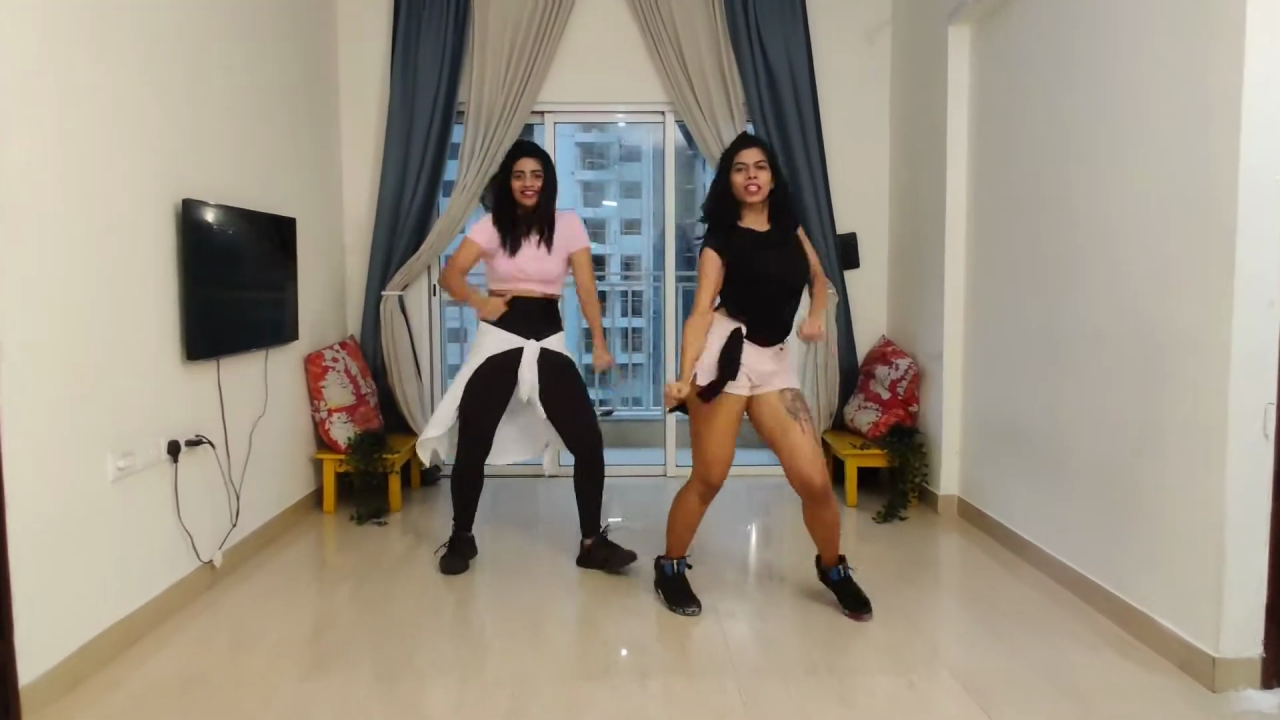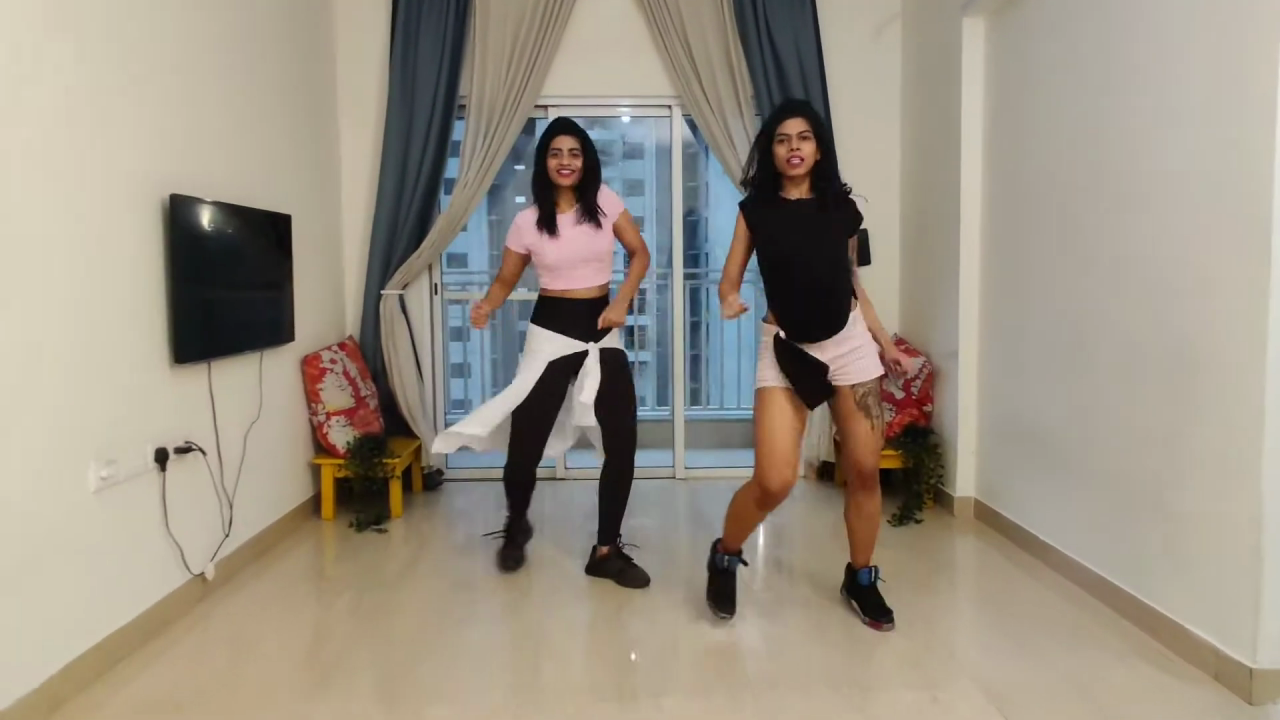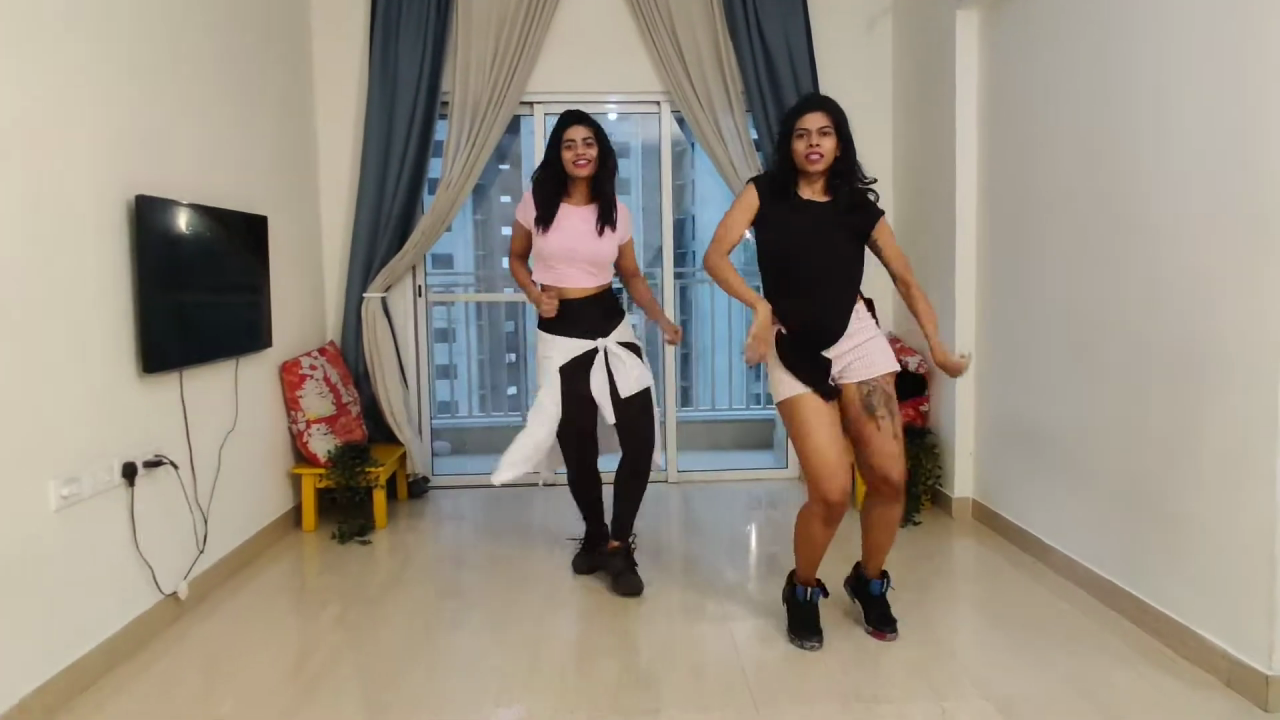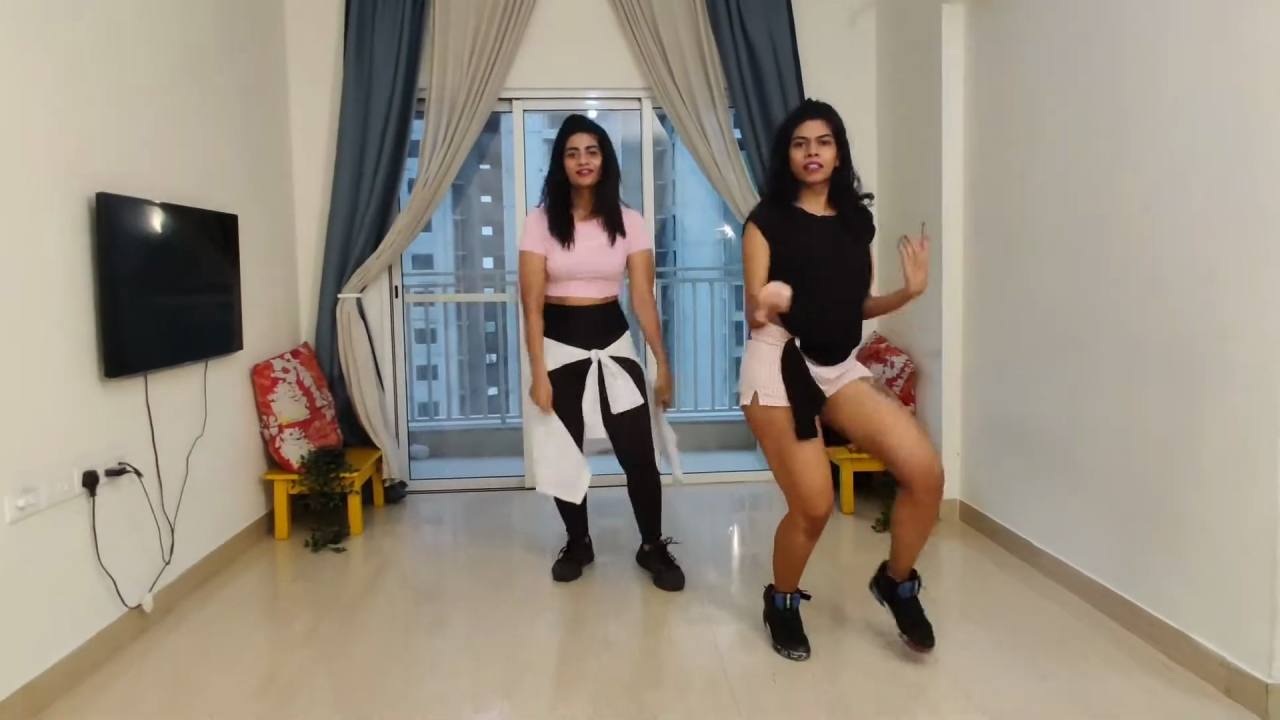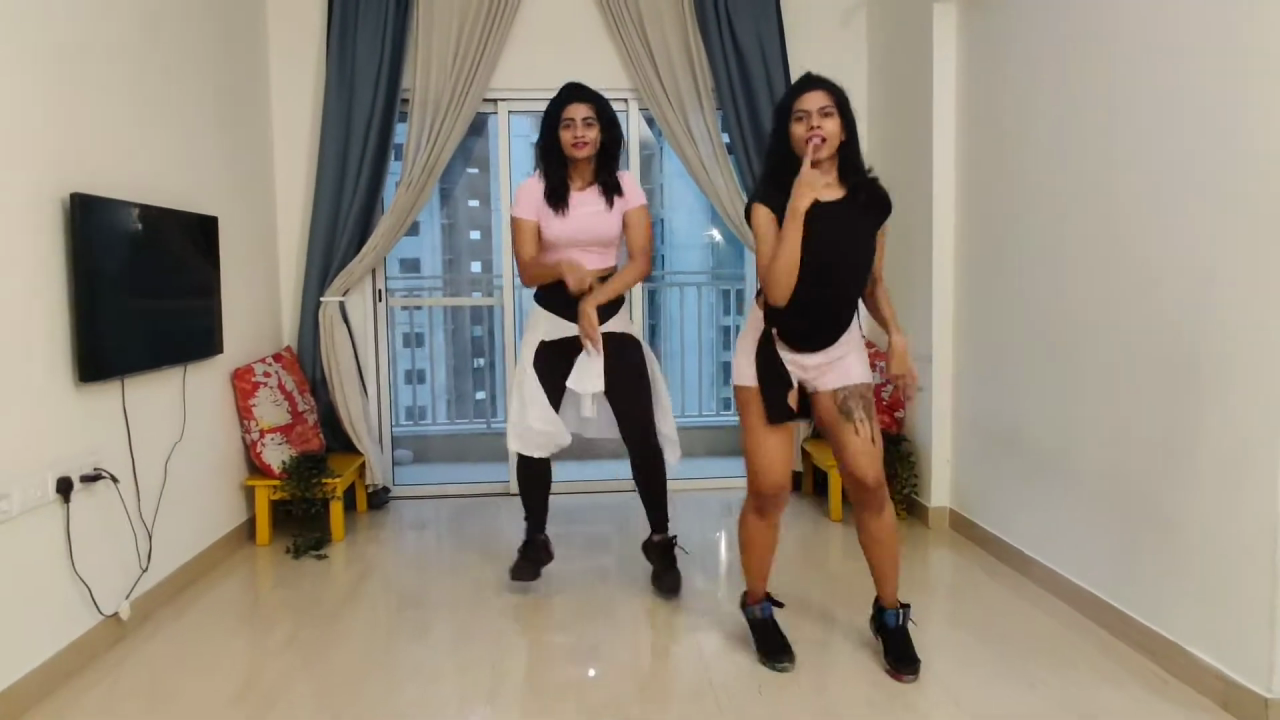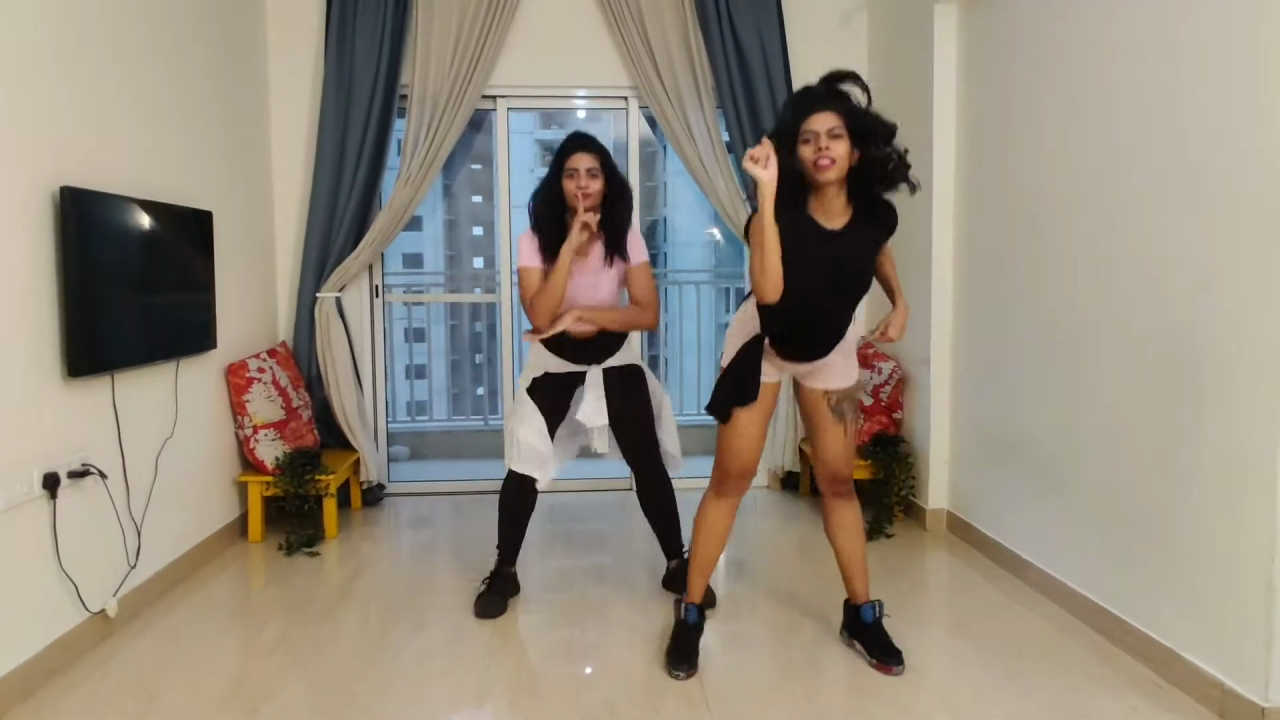
dt=0.2s
person 1, frame 1
left shoulder: (790, 224)
right shoulder: (719, 239)
left elbow: (818, 279)
right elbow: (701, 311)
left wrist: (818, 311)
right wrist: (685, 374)
left hip: (778, 361)
right hip: (725, 354)
left knee: (814, 481)
right knee: (708, 477)
left ankle: (834, 569)
right ankle: (670, 568)
person 1, frame 2
left shoulder: (840, 208)
right shoulder: (756, 209)
right elbow: (728, 279)
left wrist: (887, 345)
right wrist: (730, 304)
left hip: (849, 343)
right hip: (786, 351)
left knee: (864, 470)
right knee: (774, 483)
left ankle: (862, 578)
right ankle: (724, 557)
person 1, frame 3
left shoulder: (860, 207)
right shoulder: (765, 193)
left elbow: (905, 276)
right elbow: (715, 256)
left wrist: (938, 347)
right wrist: (755, 306)
left hip: (857, 343)
right hip: (795, 353)
left knee: (887, 477)
right knee: (832, 491)
left ankle: (868, 581)
right ankle: (801, 593)
person 1, frame 4
left shoulder: (856, 219)
right shoulder: (768, 220)
left elbow: (868, 305)
right elbow: (757, 315)
left wrist: (909, 289)
right wrist: (762, 303)
left hip: (841, 366)
right hip: (780, 364)
left knee: (925, 472)
right knee: (813, 505)
left ankle: (897, 581)
right ankle: (782, 603)
person 1, frame 5
left shoulder: (870, 200)
right shoulder: (769, 202)
right elbow: (777, 292)
left wrist: (895, 335)
right wrist: (797, 206)
left hip: (839, 351)
right hip: (771, 348)
left knee: (868, 486)
right knee: (769, 489)
left ankle: (890, 615)
right ankle: (758, 609)
person 1, frame 6
left shoulder: (874, 213)
right shoulder: (782, 211)
right elbow: (769, 290)
left wrist: (896, 303)
right wrist: (766, 193)
left hip: (830, 355)
right hip: (761, 349)
left knee: (838, 480)
right knee: (734, 477)
left ankle: (862, 615)
right ankle: (690, 614)
person 2, frame 1
left shoulder: (565, 226)
right shoulder: (491, 225)
left elbow: (587, 284)
right elbow: (451, 273)
left wrist: (599, 340)
right wrist: (478, 299)
left hip: (550, 338)
right hip: (499, 340)
left knee: (588, 442)
right knee: (472, 447)
left ankle: (593, 540)
right ankle: (461, 537)
person 2, frame 2
left shoulder: (604, 202)
right shoulder: (530, 219)
left elbow: (640, 252)
right elbow: (507, 277)
left wrist: (623, 298)
right wrist: (488, 302)
left hip: (603, 336)
right hip: (551, 334)
left knee: (622, 445)
right knee: (524, 446)
left ankle: (607, 549)
right ankle: (516, 527)
person 2, frame 3
left shoulder: (616, 212)
right shoulder: (537, 203)
right elbow: (517, 255)
left wrist: (662, 320)
right wrist: (535, 292)
left hip: (612, 330)
right hip: (560, 338)
left knee: (640, 442)
right knee: (580, 451)
left ankle: (618, 544)
right ankle: (595, 535)
person 2, frame 4
left shoulder: (627, 221)
right shoulder: (541, 220)
left elbow: (644, 297)
right elbow: (531, 300)
left wrist: (661, 363)
right wrist: (539, 371)
left hip: (614, 341)
right hip: (559, 345)
left knee: (638, 457)
right knee: (559, 461)
left ankle: (654, 547)
right ankle: (578, 542)
person 2, frame 5
left shoulder: (624, 187)
right shoulder: (534, 190)
left elbow: (642, 262)
right elbow: (528, 274)
left wrist: (596, 295)
right wrist: (564, 270)
left hip: (612, 318)
right hip: (552, 319)
left knee: (642, 434)
right knee: (533, 436)
left ankle: (661, 542)
right ankle: (535, 540)
person 2, frame 6
left shoulder: (625, 236)
right shoulder: (536, 238)
left elbow: (648, 314)
right elbow: (539, 317)
left wrist: (578, 318)
right wrist: (570, 247)
left hip: (616, 358)
right hip: (553, 362)
left knee: (648, 463)
right knee: (526, 464)
left ankle: (678, 564)
right ankle: (504, 572)
